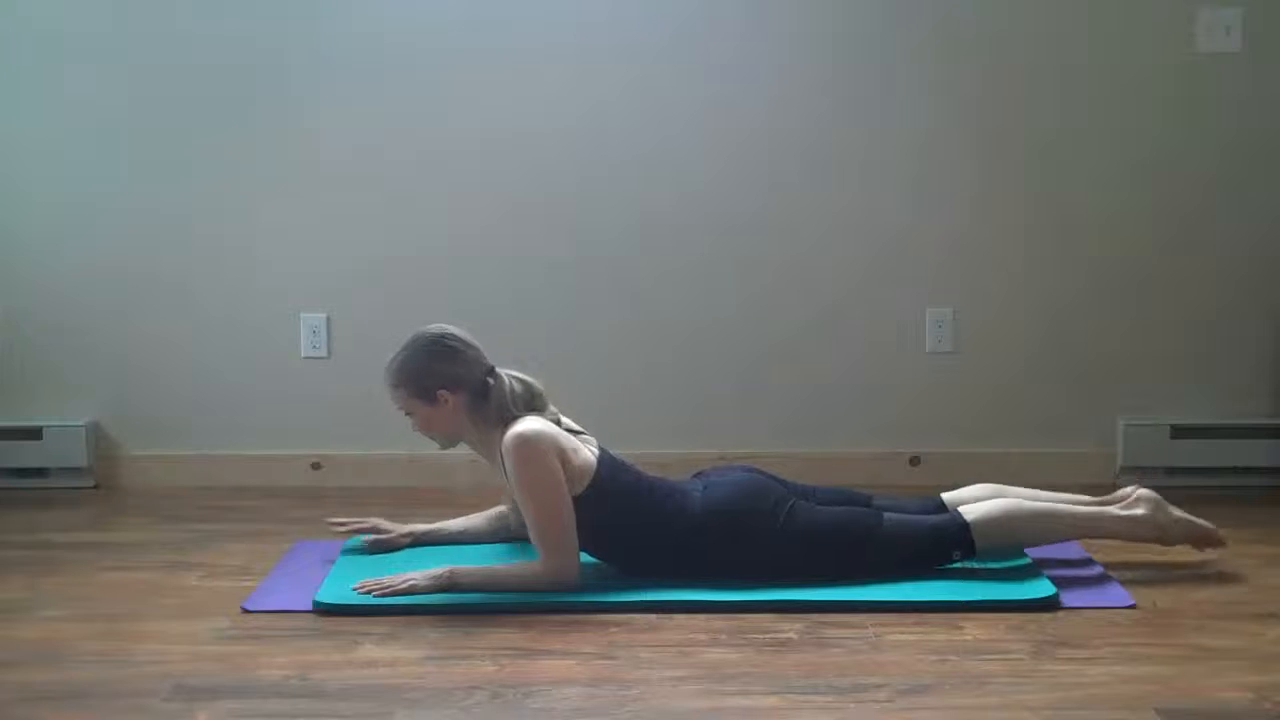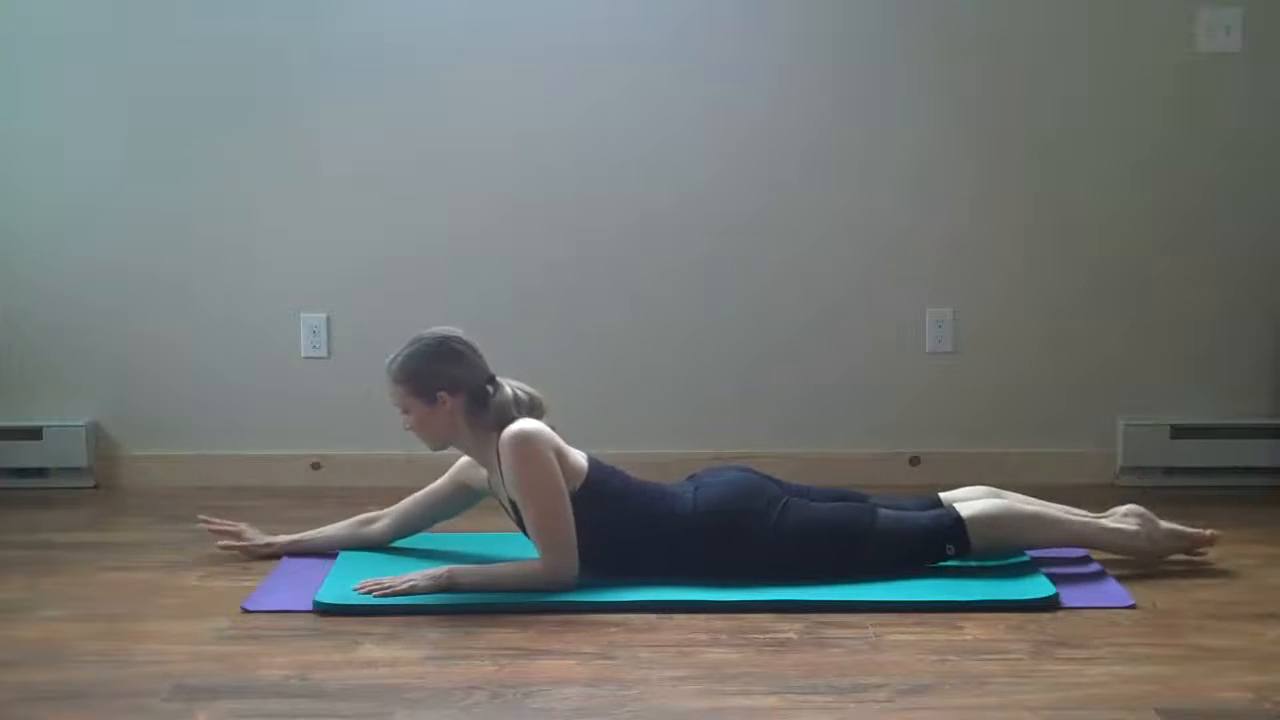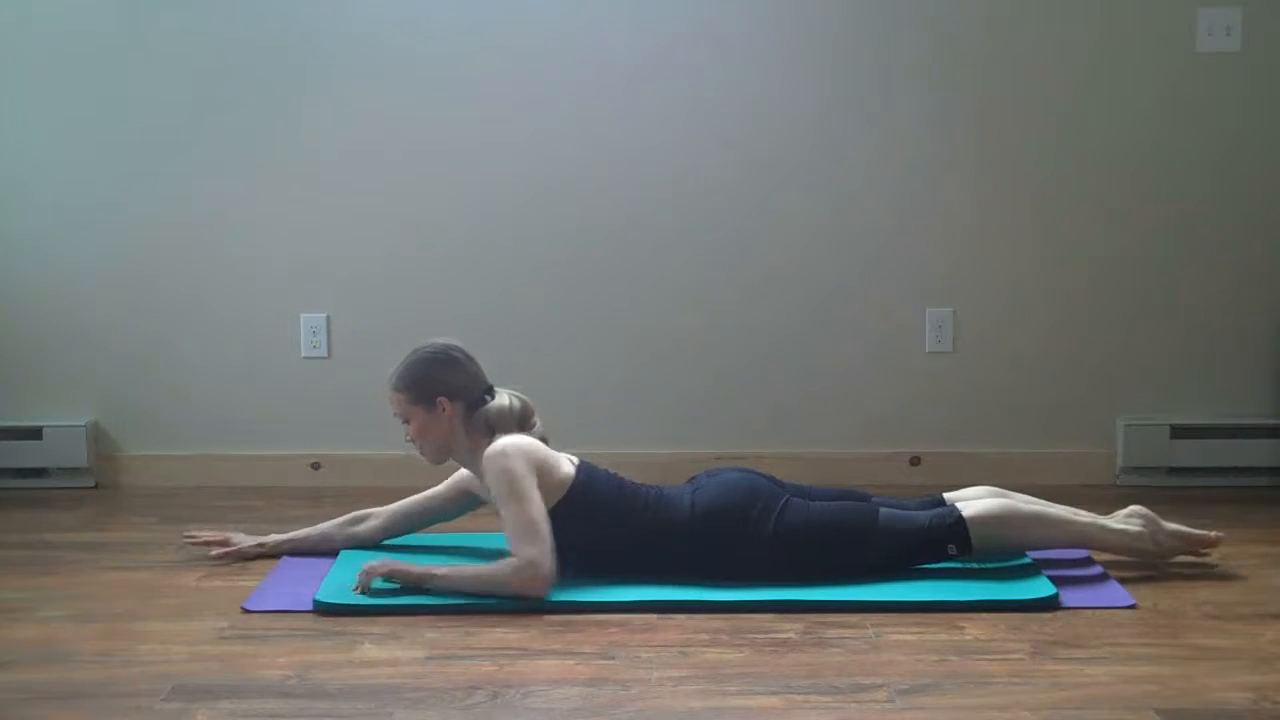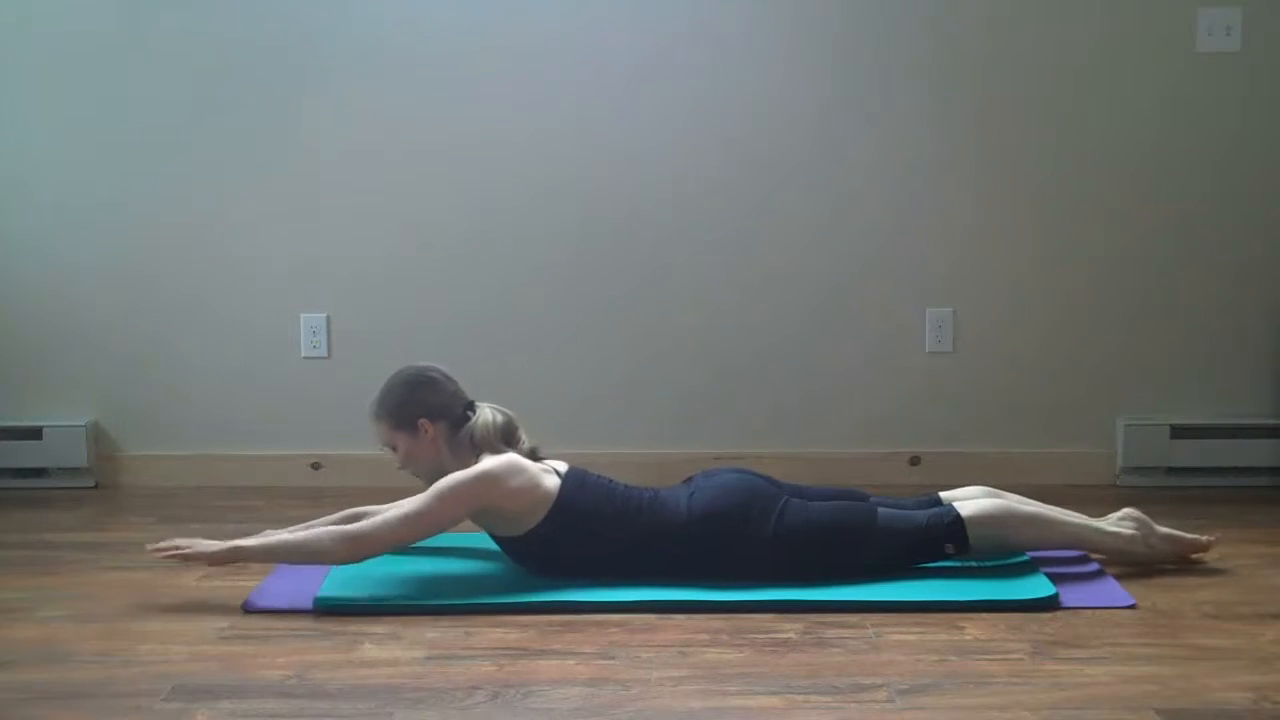
dt=0.3s
person 1, frame 1
left shoulder: (523, 442)
right shoulder: (519, 426)
left elbow: (557, 573)
right elbow: (515, 522)
left wrist: (439, 580)
right wrist: (414, 532)
left hip: (741, 539)
right hip: (726, 501)
left knee: (948, 534)
right knee: (937, 510)
left ankle: (1129, 518)
right ankle: (1116, 503)
person 1, frame 2
left shoulder: (520, 443)
right shoulder: (486, 458)
left elbow: (561, 568)
right elbow: (388, 522)
left wrist: (440, 579)
right wrist: (282, 542)
left hip: (734, 536)
right hip: (721, 506)
left knee: (933, 533)
right knee: (925, 509)
left ankle: (1126, 531)
right ankle: (1113, 521)
person 1, frame 3
left shoulder: (505, 456)
right shoulder: (487, 462)
left elbow: (537, 576)
right elbow: (380, 519)
left wrist: (415, 575)
right wrist: (270, 541)
left hip: (735, 537)
right hip: (723, 507)
left knee: (937, 532)
right knee: (926, 515)
left ankle: (1129, 532)
right ankle: (1119, 521)
person 1, frame 4
left shoulder: (483, 486)
right shoulder: (491, 465)
left elbow: (358, 542)
right elbow: (376, 515)
left wrist: (228, 551)
right wrist: (250, 531)
left hip: (731, 541)
right hip: (723, 507)
left knee: (931, 532)
right knee: (922, 514)
left ankle: (1123, 534)
right ankle: (1114, 521)
